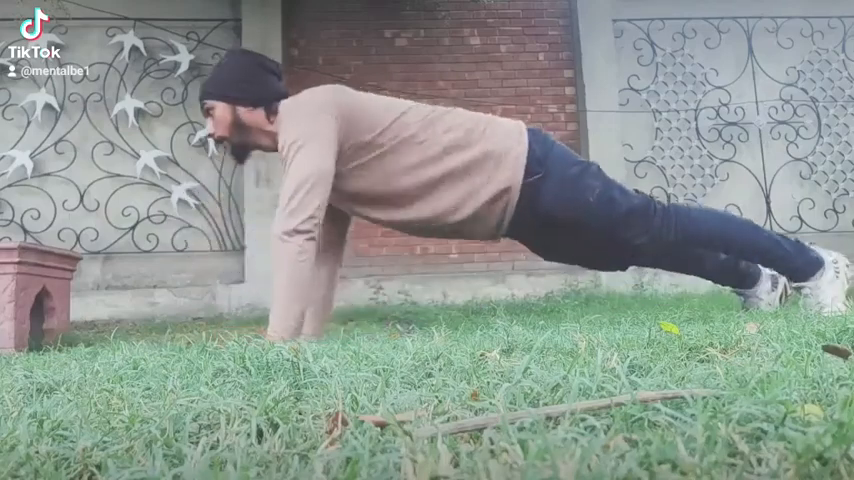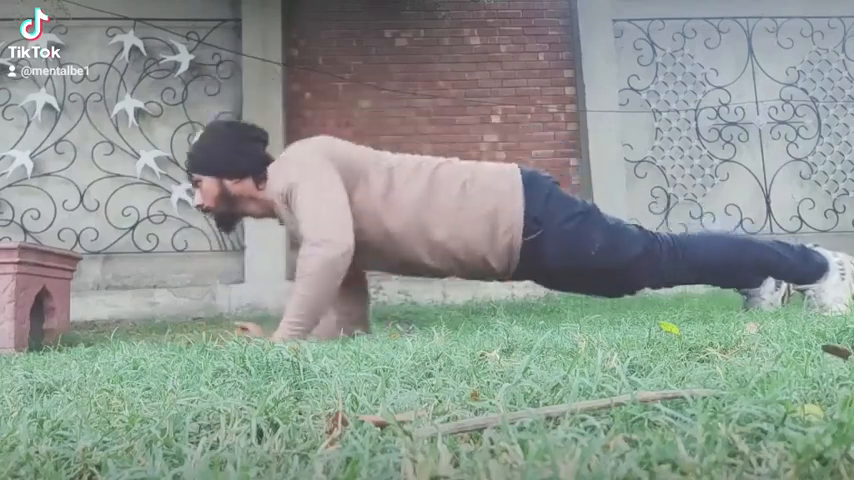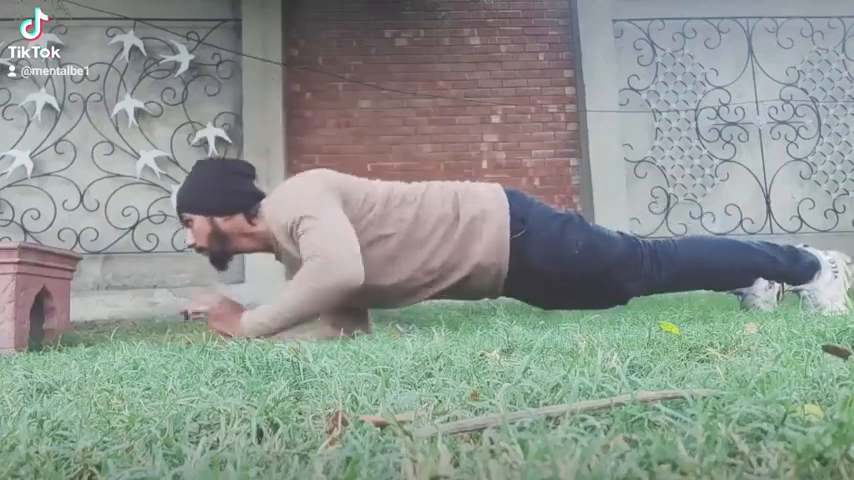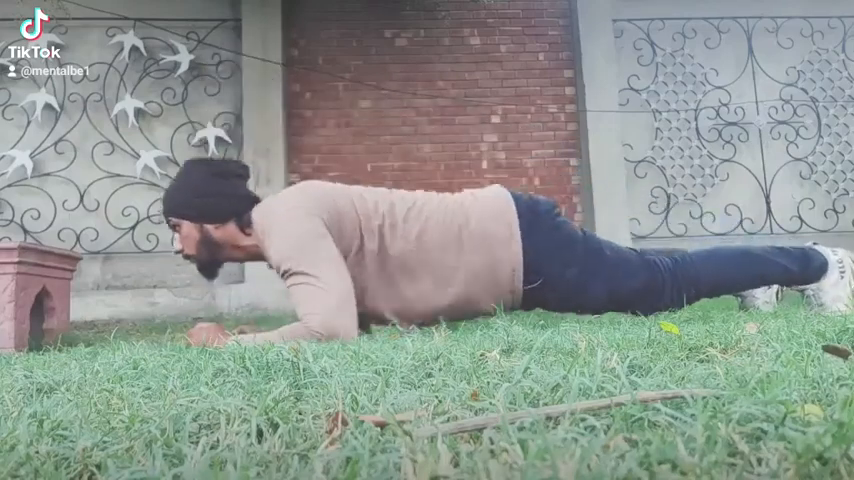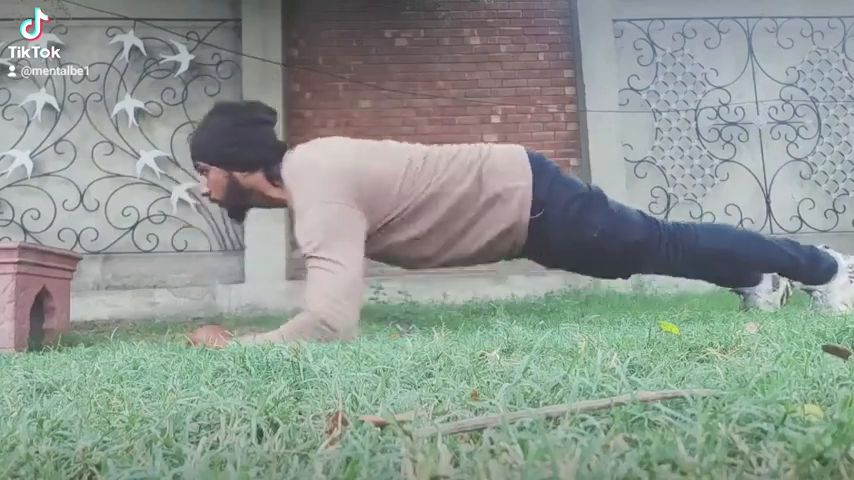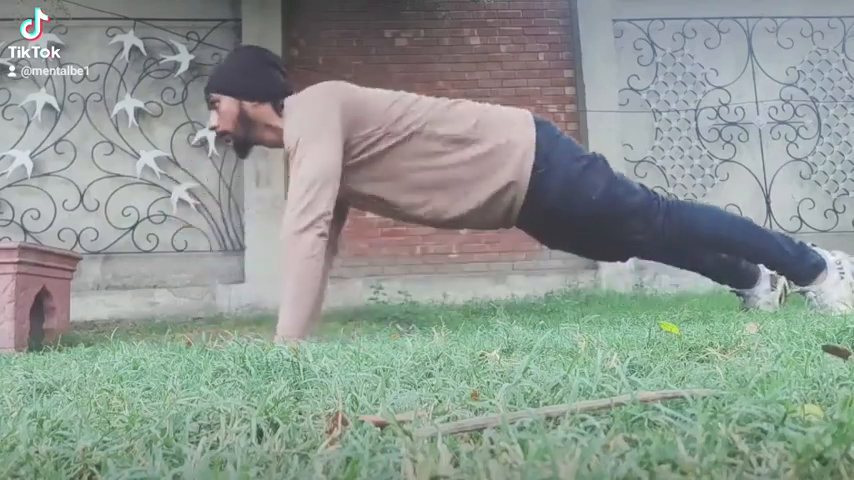
dt=0.4s
person 1, frame 1
left shoulder: (308, 116)
right shoulder: (308, 152)
left elbow: (296, 233)
right elbow: (324, 249)
left wrist: (279, 346)
right wrist: (308, 341)
left hip: (524, 172)
right hip: (510, 204)
left knee: (656, 226)
right knee: (630, 248)
right ankle: (755, 281)
person 1, frame 2
left shoulder: (298, 169)
right shoulder: (295, 209)
left elbow: (333, 244)
right elbow: (350, 313)
left wrist: (284, 341)
right wrist: (283, 335)
left hip: (523, 216)
right hip: (515, 240)
left knee: (662, 258)
right knee: (648, 267)
right ankle: (761, 279)
person 1, frame 3
left shoulder: (299, 201)
right shoulder: (288, 245)
left elbow: (344, 273)
right elbow: (348, 323)
left wrist: (254, 323)
right wrist: (278, 328)
left hip: (510, 231)
right hip: (505, 263)
left knee: (650, 264)
right knee: (622, 287)
right ankle: (756, 277)
person 1, frame 4
left shoulder: (285, 227)
right shoulder: (289, 212)
left elbow: (334, 328)
right elbow: (353, 307)
left wrist: (237, 343)
right wrist: (281, 333)
left hip: (522, 251)
right hip: (502, 228)
left knee: (662, 283)
right knee: (644, 279)
right ankle: (790, 268)
person 1, frame 5
left shoulder: (320, 192)
right shoulder: (305, 167)
left elbow: (336, 319)
right elbow: (328, 287)
left wrist: (246, 349)
right wrist: (291, 339)
left hip: (532, 199)
right hip: (516, 214)
left knee: (666, 245)
right knee: (643, 258)
right ankle: (756, 283)
person 1, frame 6
left shoulder: (312, 111)
right shoulder: (313, 147)
left elbow: (305, 230)
right elbow: (323, 241)
left wrist: (286, 345)
right wrist: (301, 334)
left hip: (530, 162)
right hip: (520, 192)
left knee: (660, 222)
right knee: (628, 240)
right ankle: (755, 281)
